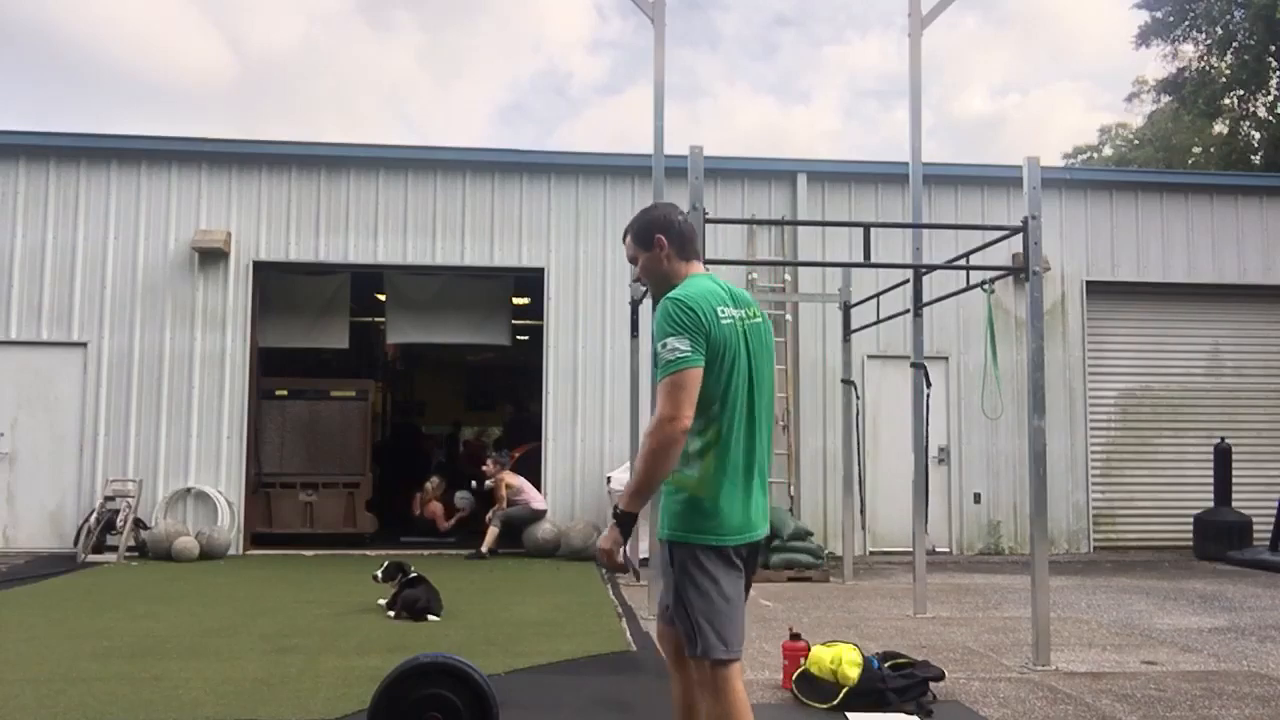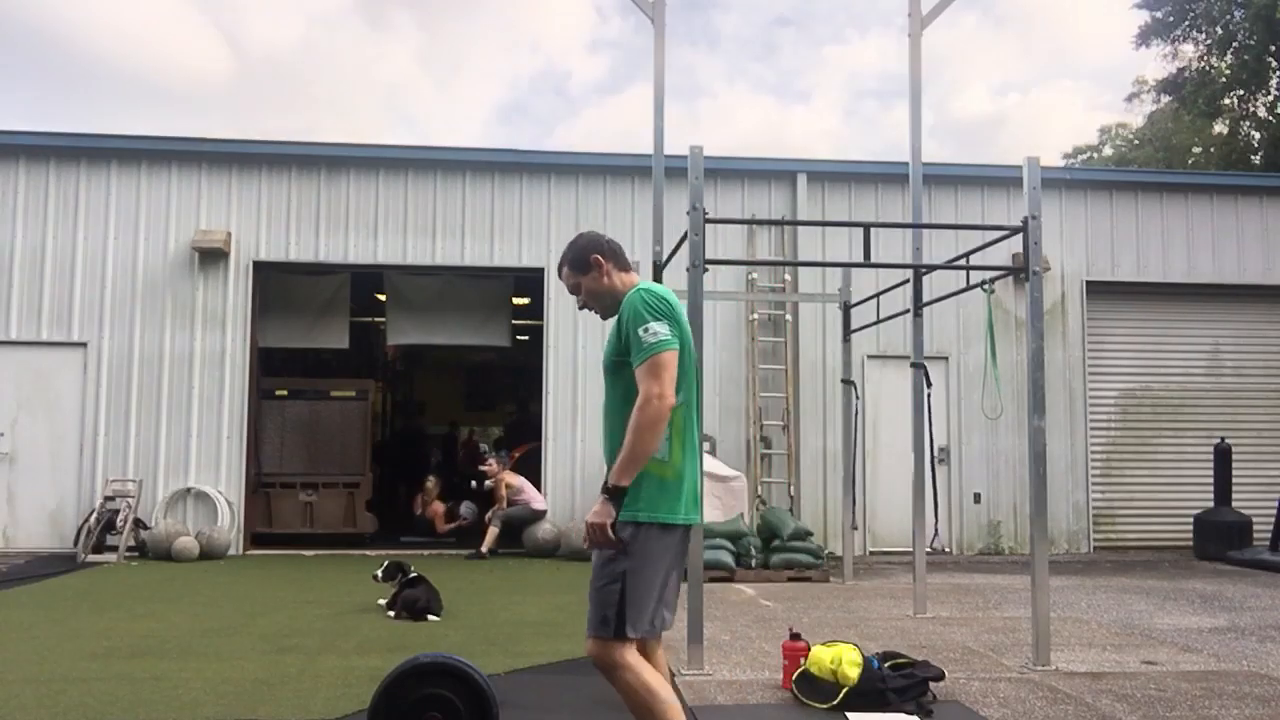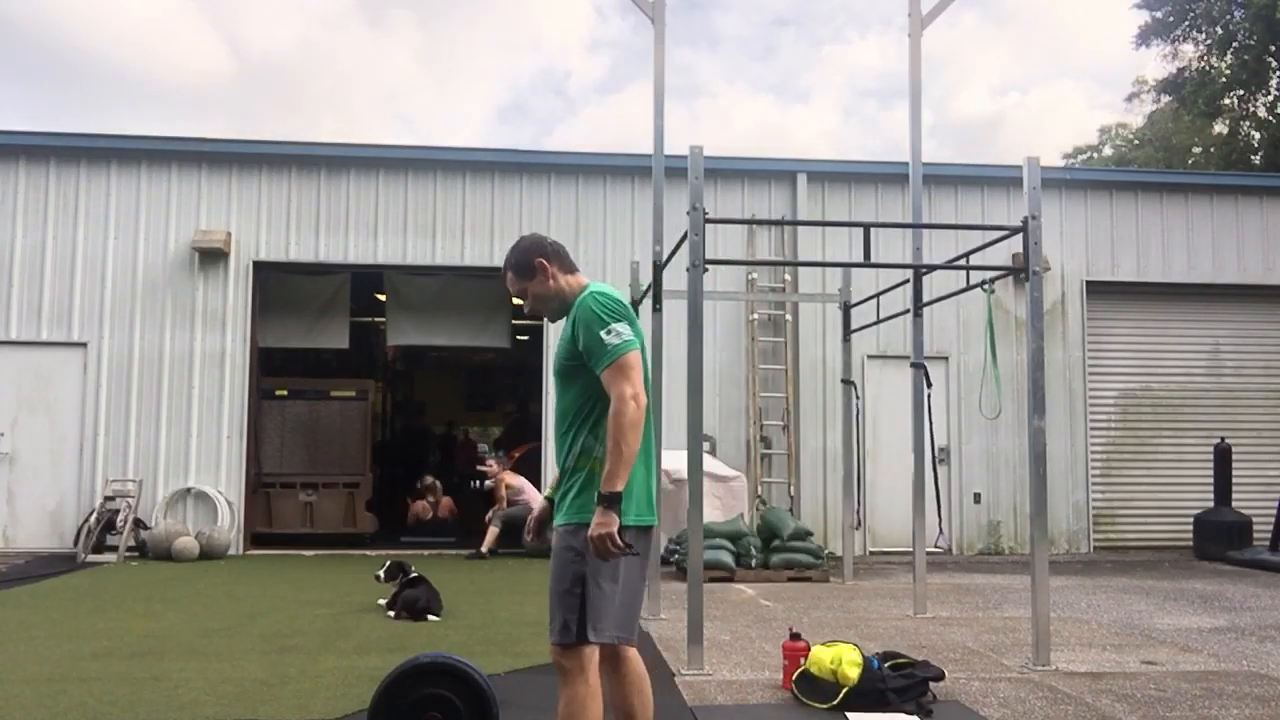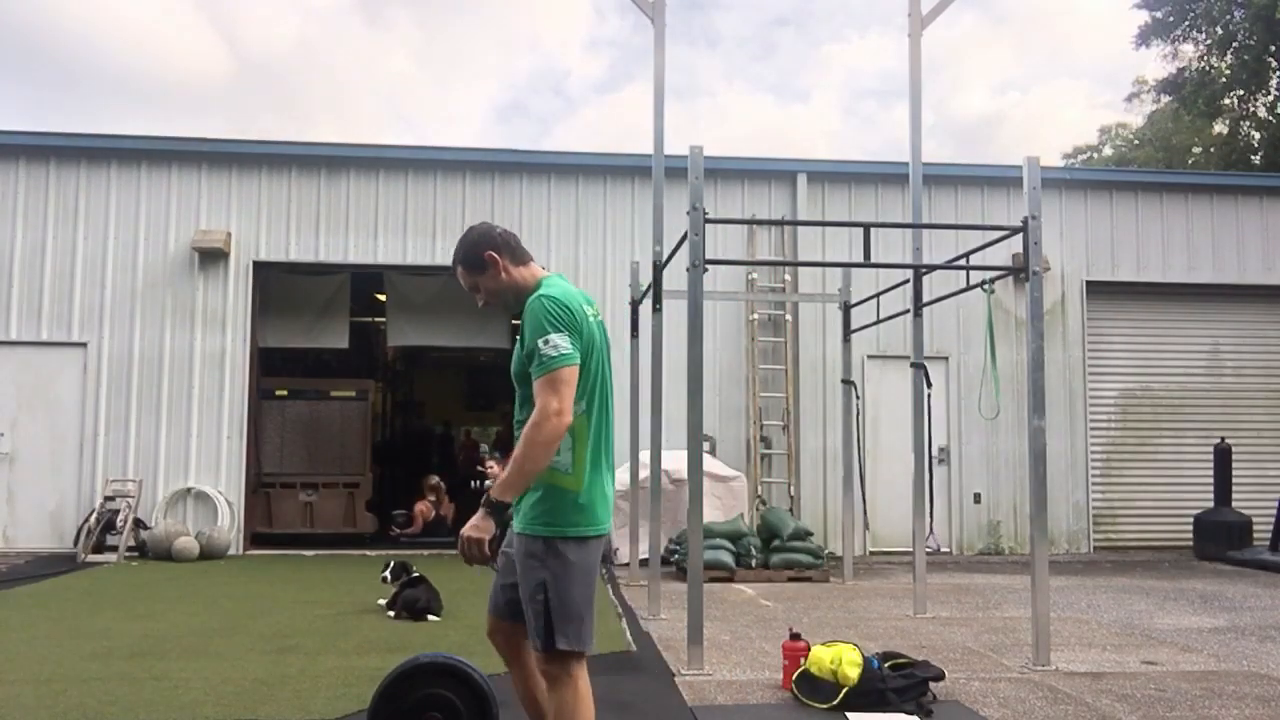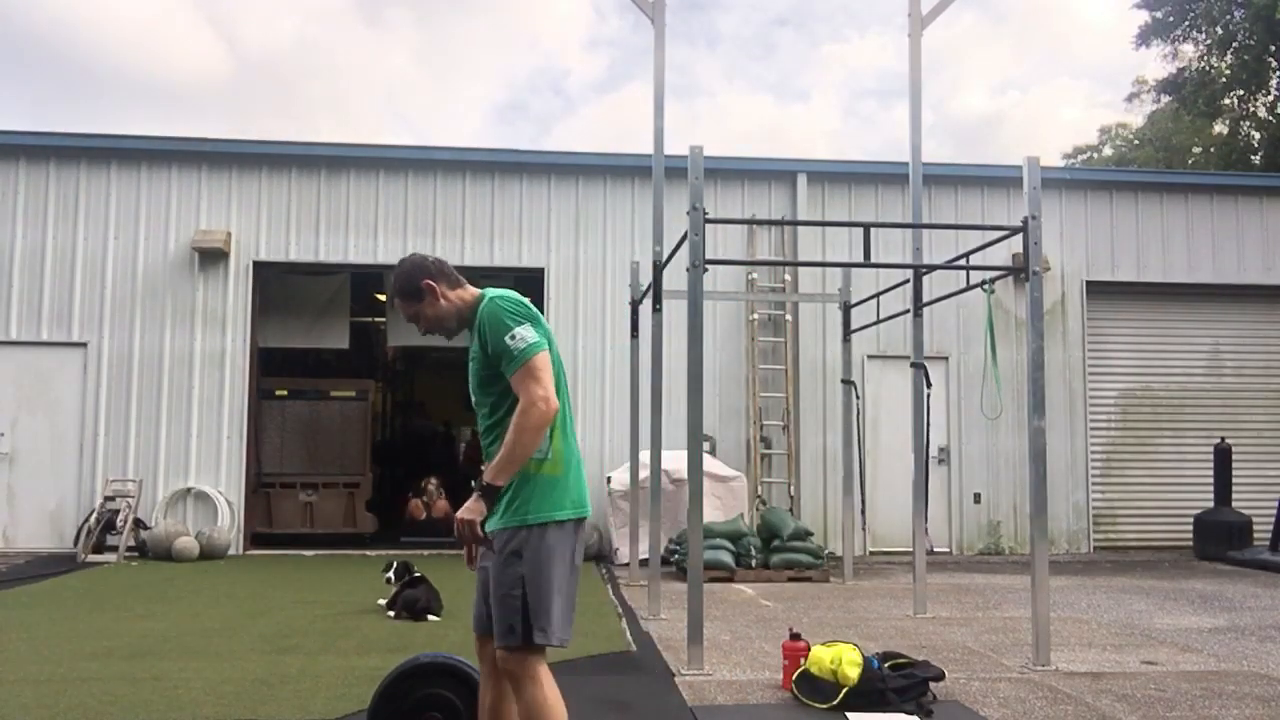
dt=0.4s
person 1, frame 1
left shoulder: (679, 307)
right shoulder: (747, 306)
left elbow: (673, 421)
right elbow: (762, 415)
left wrist: (622, 519)
left hip: (699, 515)
right hip: (743, 512)
left knee: (715, 664)
right knee: (675, 635)
person 1, frame 2
left shoulder: (644, 302)
right shoulder: (649, 307)
left elbow: (656, 400)
left wrist: (610, 495)
right wrist: (617, 493)
left hip: (648, 502)
right hip: (657, 501)
left knee: (610, 648)
right knee: (637, 643)
person 1, frame 3
left shoulder: (595, 305)
right shoulder: (586, 315)
left elbow: (630, 401)
left wrist: (608, 503)
right wrist: (551, 499)
left hip: (596, 510)
right hip: (595, 505)
left knee: (574, 655)
right knee: (615, 646)
person 1, frame 4
left shoulder: (546, 306)
right shoulder: (566, 300)
left elbow: (553, 416)
left wrist: (492, 508)
left hip: (558, 512)
right hip: (546, 507)
left knee: (559, 659)
right knee: (505, 628)
person 1, frame 5
left shoulder: (499, 310)
right shoulder: (484, 328)
left elbow: (541, 402)
left wrist: (484, 493)
right wrist: (492, 499)
left hip: (537, 508)
right hip: (514, 509)
left knee: (521, 659)
right knee: (493, 652)
